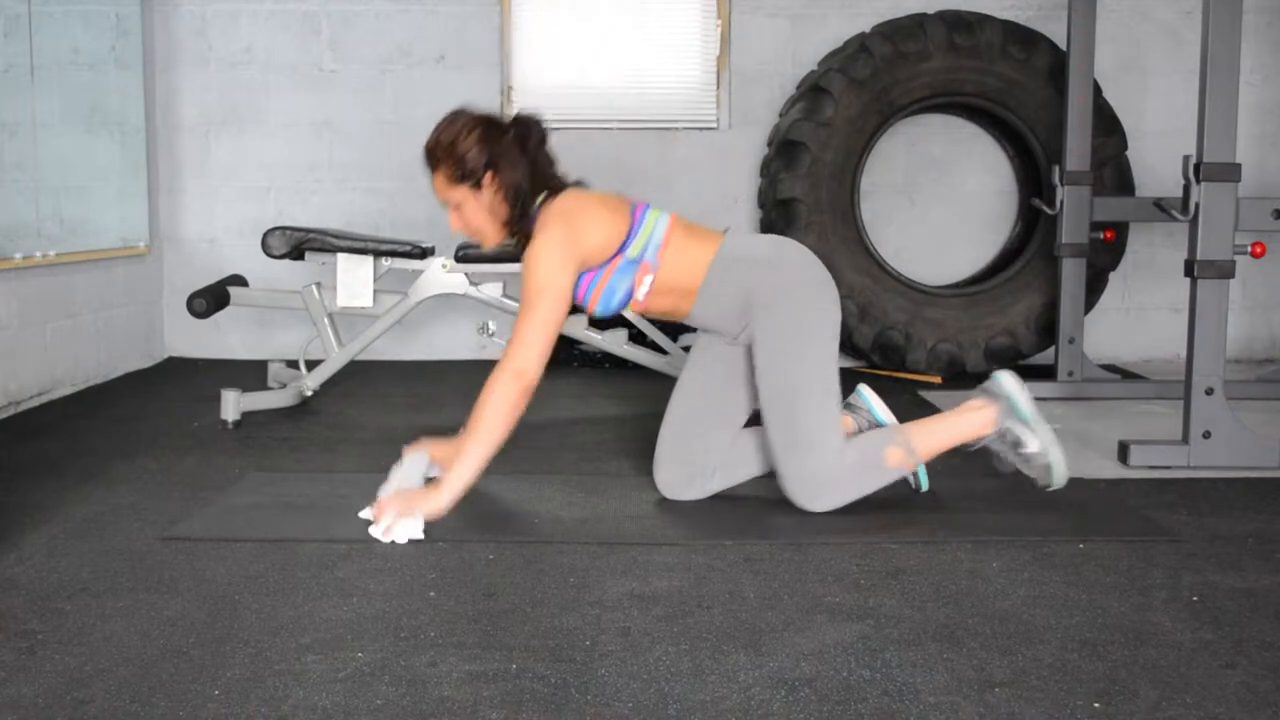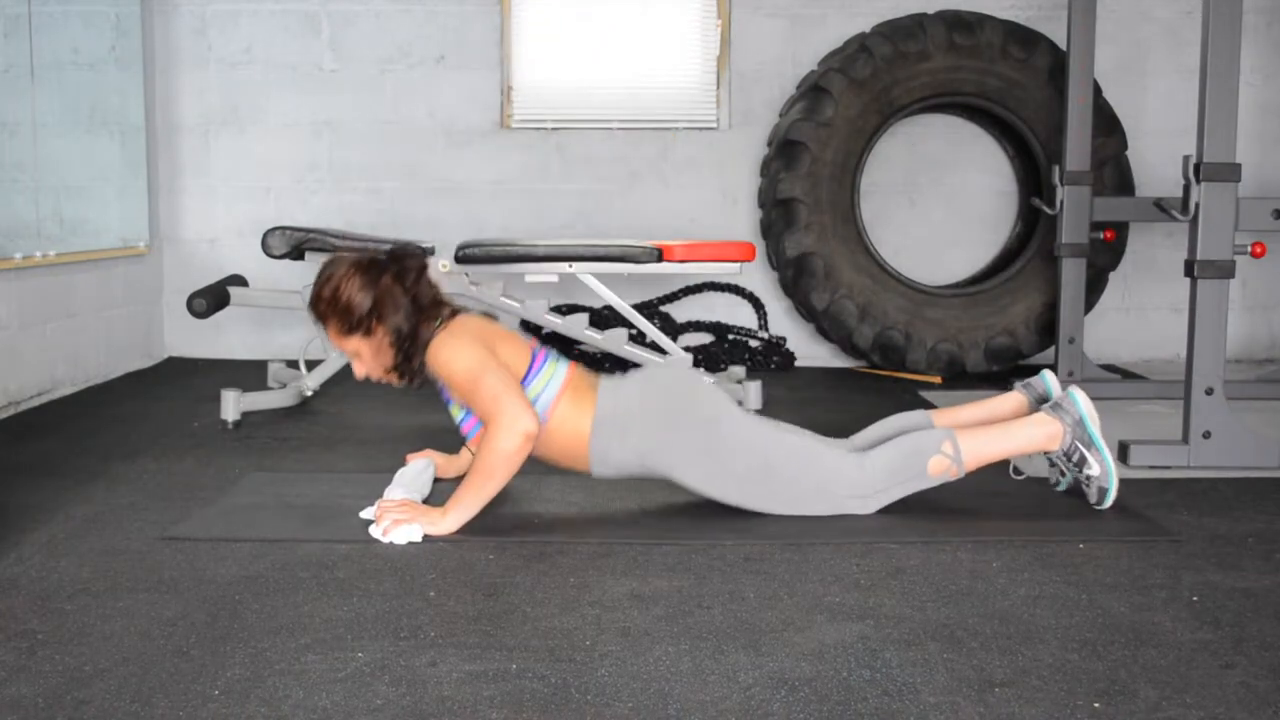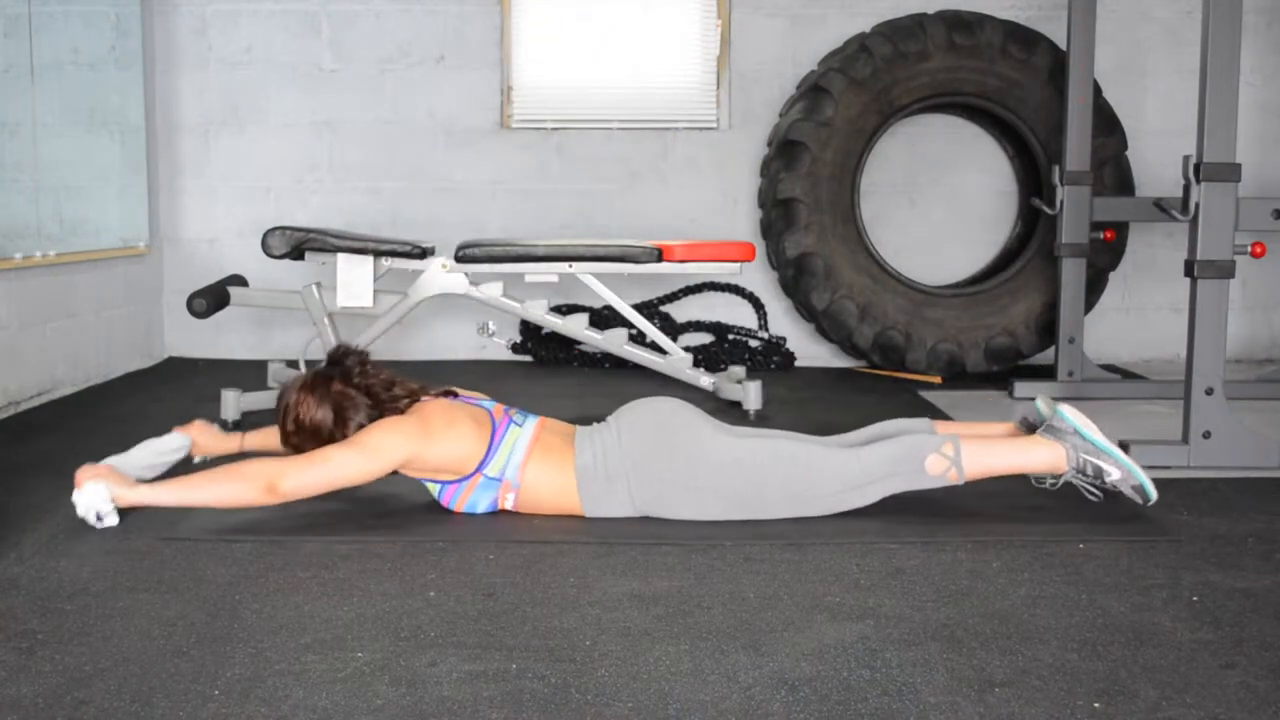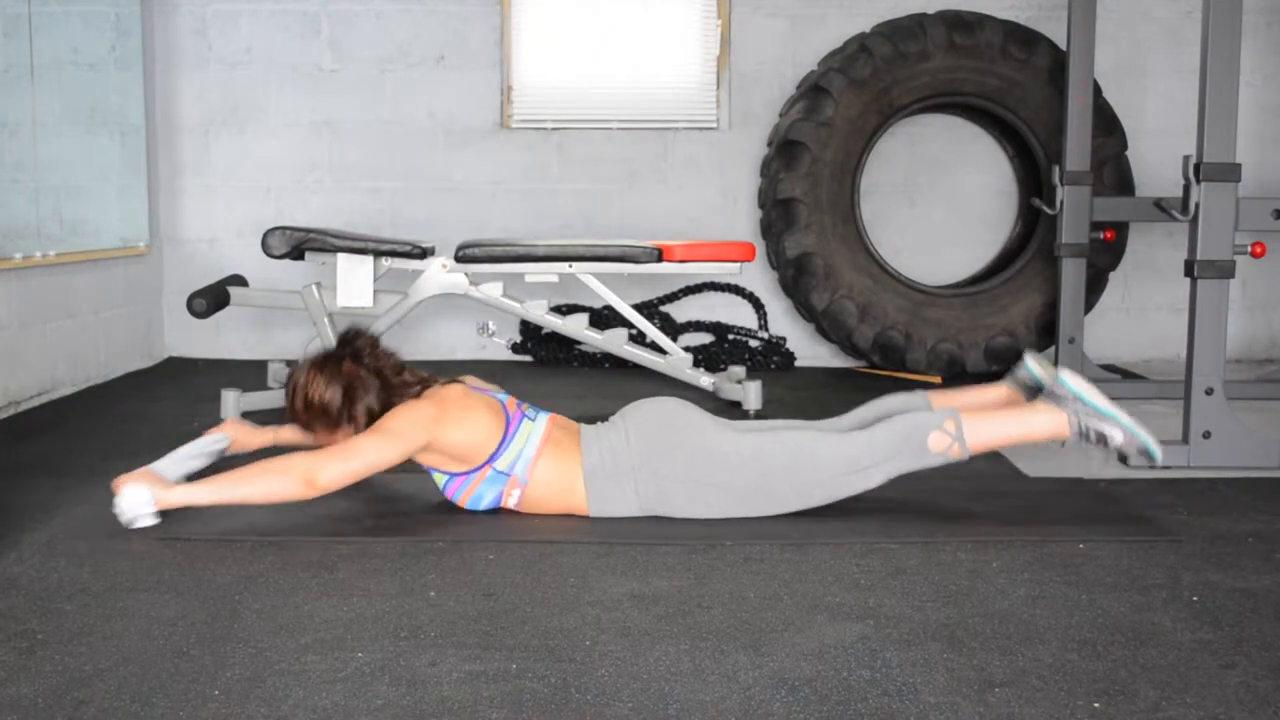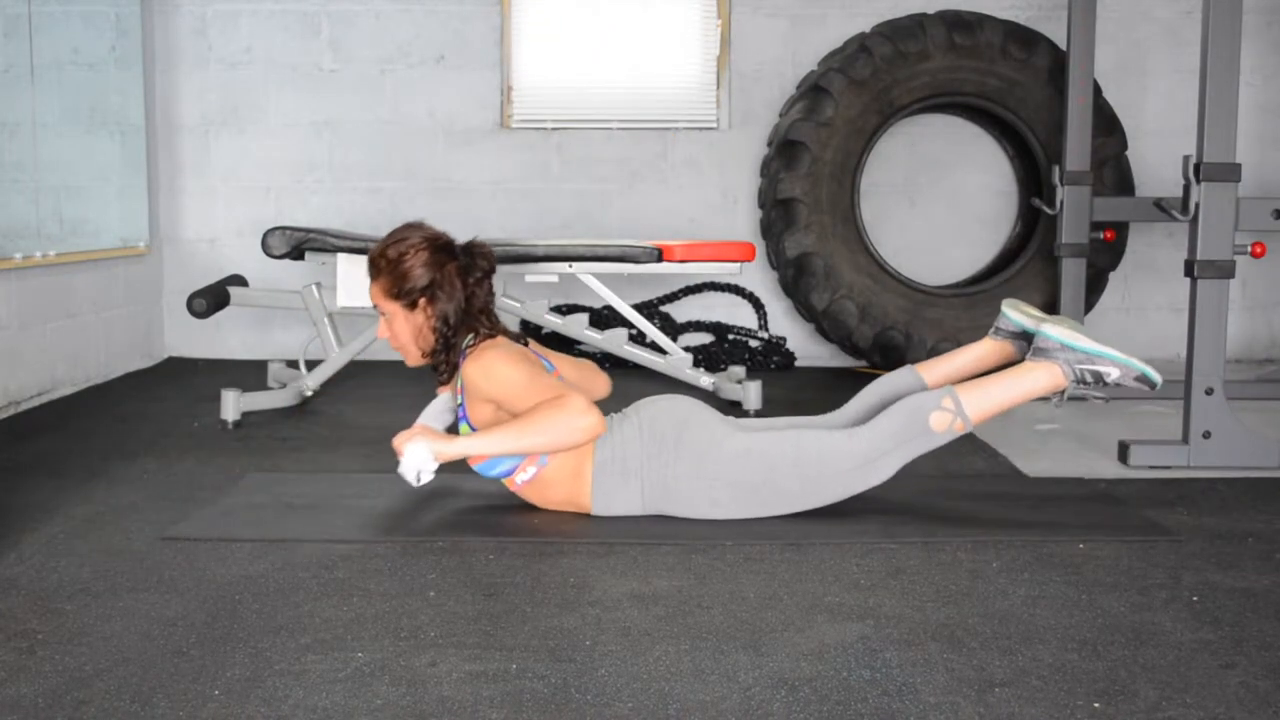
dt=1s
person 1, frame 1
left shoulder: (554, 228)
right shoulder: (554, 221)
left elbow: (523, 376)
right elbow: (525, 354)
left wrist: (446, 491)
right wrist: (462, 442)
left hip: (783, 292)
right hip: (744, 313)
left knee: (816, 487)
right knee: (678, 479)
left ankle: (987, 416)
right ankle: (846, 420)
person 1, frame 2
left shoulder: (445, 347)
right shoulder: (455, 329)
left elbow: (516, 430)
left wrist: (448, 515)
right wrist: (461, 458)
left hip: (665, 426)
right hip: (662, 401)
left knee: (860, 485)
right knee: (849, 453)
left ankle: (1051, 430)
right ankle: (1026, 400)
person 1, frame 3
left shoulder: (401, 438)
right shoulder: (415, 403)
left elbow: (280, 487)
right elbow: (316, 437)
left wrist: (131, 490)
right wrist: (224, 438)
left hip: (652, 471)
right hip: (653, 436)
left knee: (859, 479)
right knee: (846, 456)
left ankle: (1059, 454)
right ankle: (1033, 431)
person 1, frame 4
left shoulder: (421, 418)
right shoulder: (430, 391)
left elbow: (316, 477)
right elbow: (346, 429)
left wrist: (178, 491)
right wrist: (258, 434)
left hip: (658, 469)
right hip: (657, 439)
left knee: (866, 459)
right knee: (847, 436)
left ankle: (1060, 421)
right ankle: (1023, 388)
person 1, frame 5
left shoulder: (482, 366)
right shoulder: (488, 346)
left elbow: (583, 418)
left wrist: (455, 443)
left hip: (674, 468)
right hip: (664, 435)
left knee: (876, 451)
right knee: (847, 432)
left ankle: (1059, 371)
right ankle: (1008, 341)
